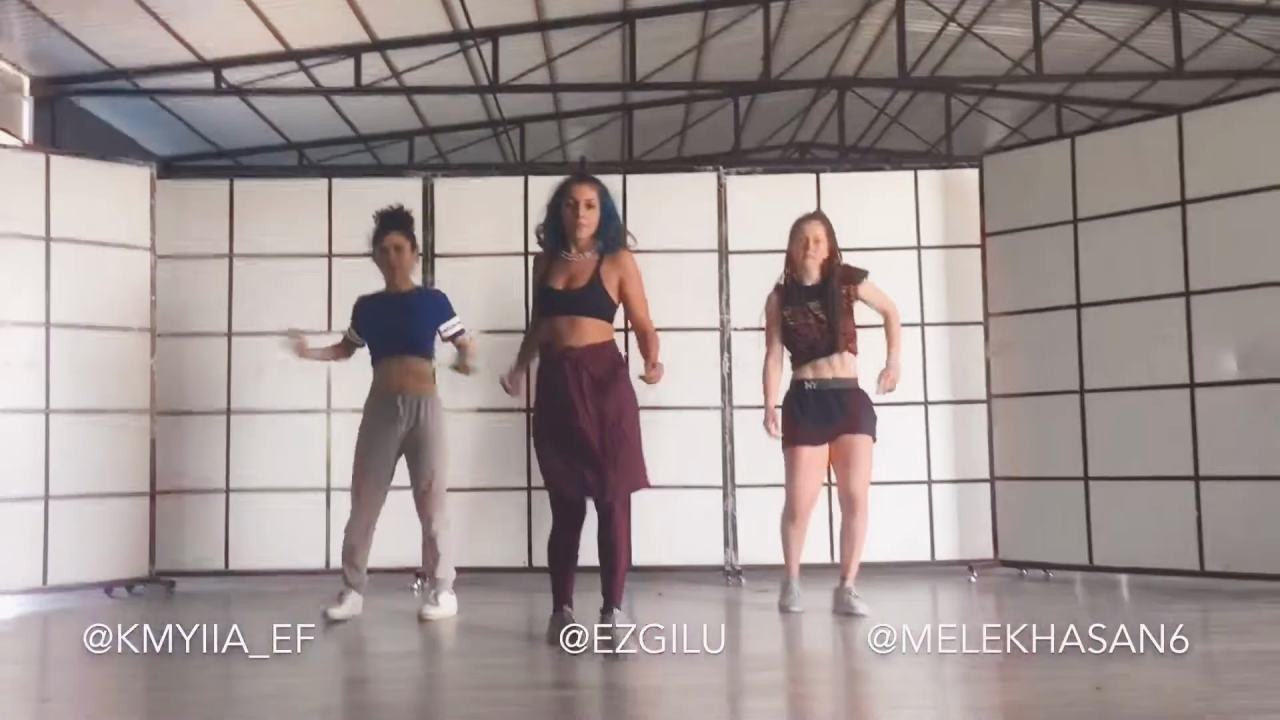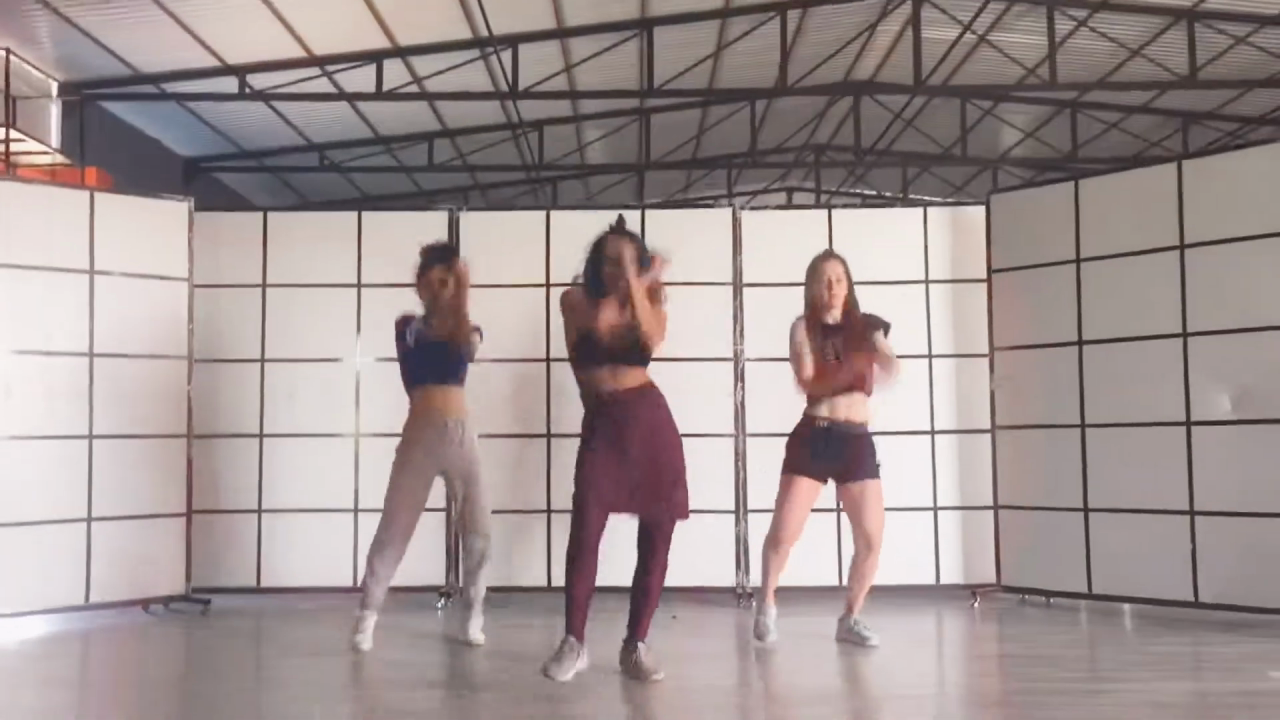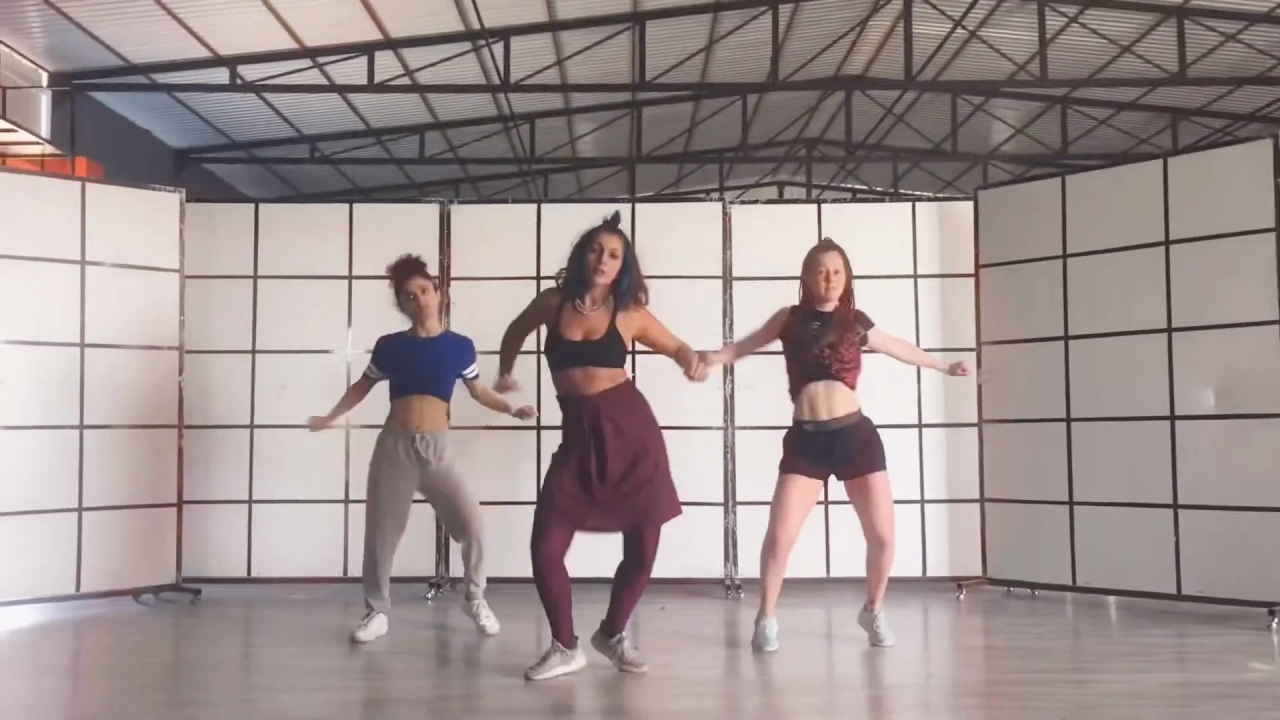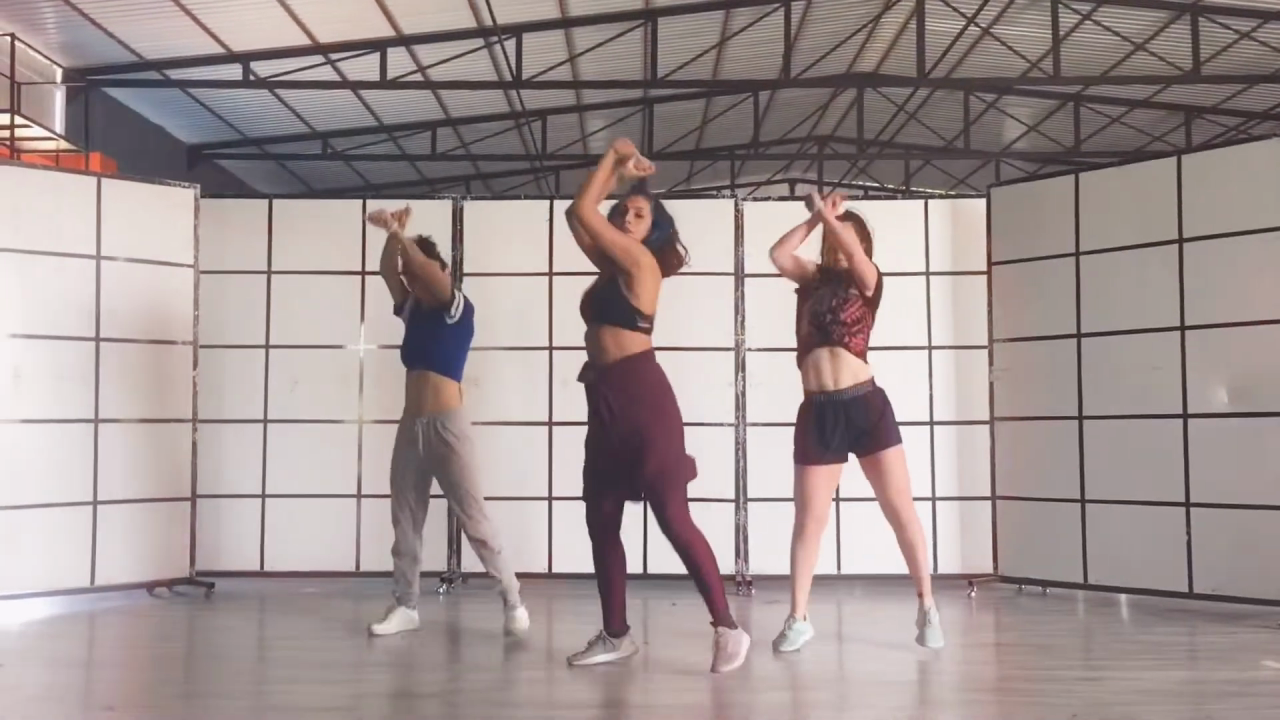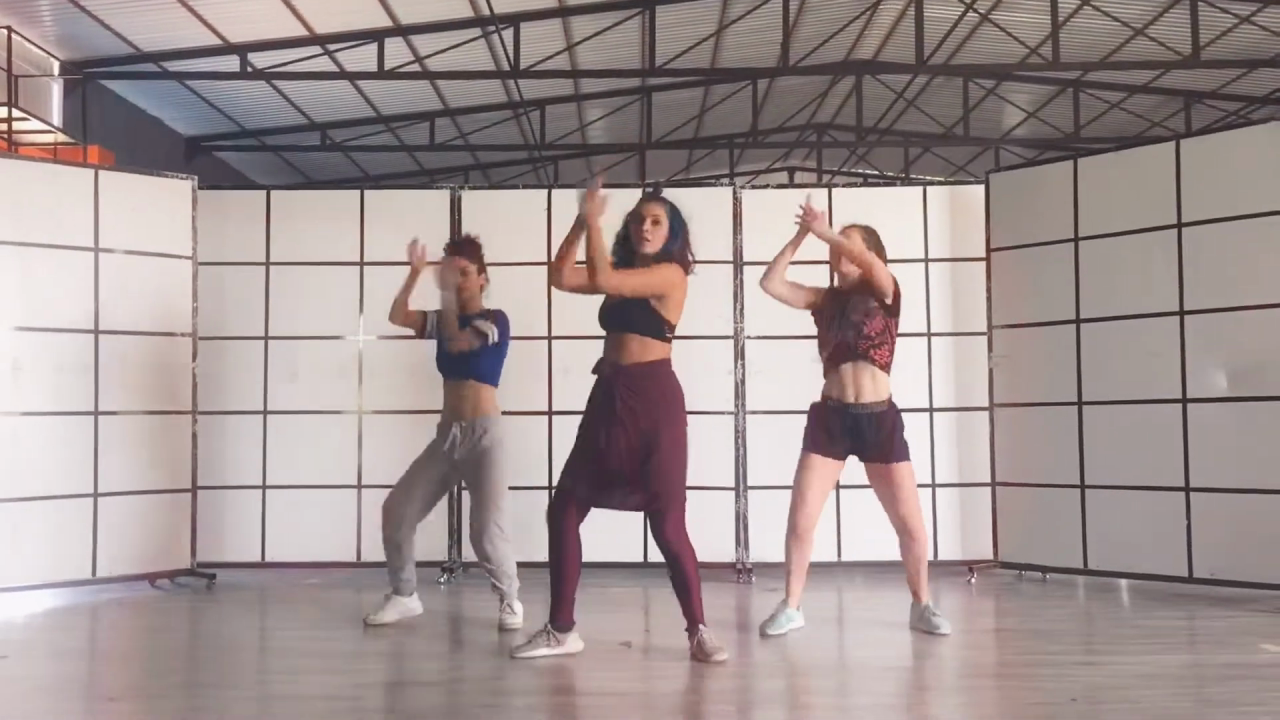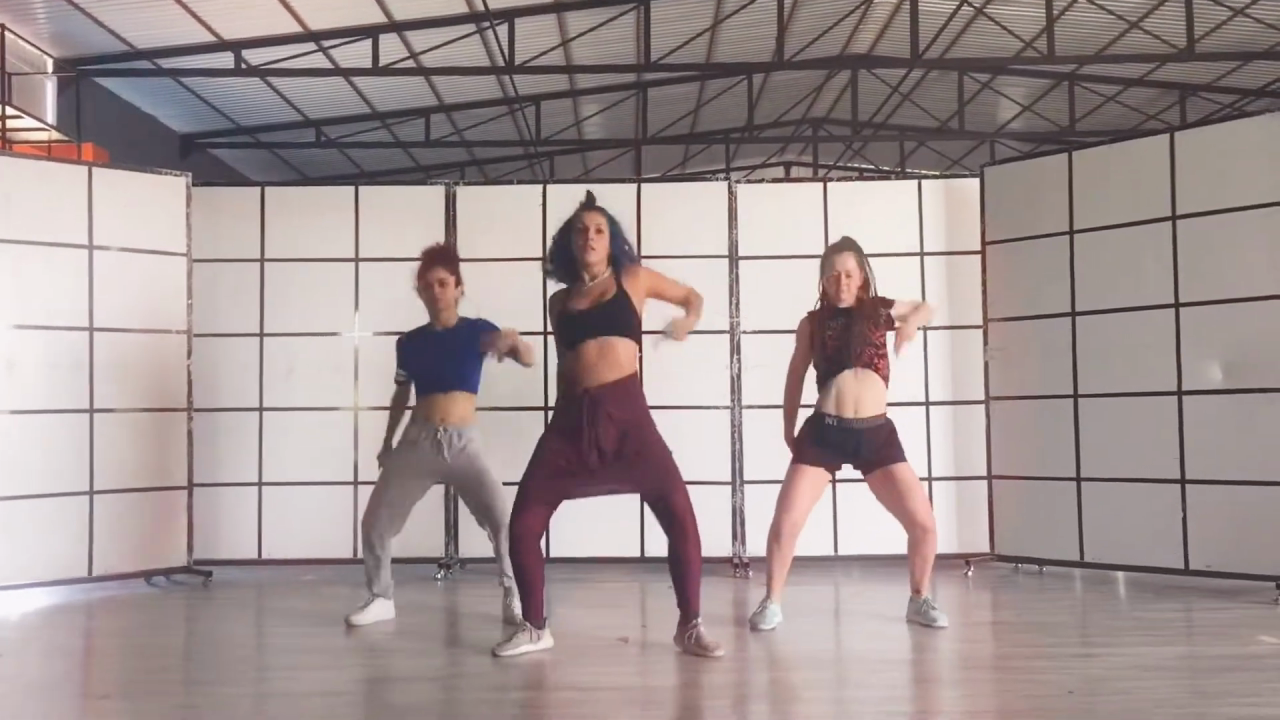
dt=0.7s
person 1, frame 1
left shoulder: (618, 263)
right shoulder: (544, 263)
left elbow: (645, 327)
left wrist: (652, 361)
right wrist: (518, 368)
left hip: (605, 380)
right hip: (555, 384)
left knee: (612, 497)
right knee: (567, 504)
left ankle: (613, 612)
right ankle: (562, 609)
person 1, frame 2
left shoulder: (652, 308)
right shoulder: (576, 302)
left elbow: (649, 338)
right elbow: (594, 332)
left wrist: (639, 293)
right wrist: (624, 283)
left hip: (650, 423)
right hip: (603, 427)
left knee: (656, 541)
right knee: (585, 527)
left ankle: (635, 646)
right ankle: (574, 642)
person 1, frame 3
left shoulder: (631, 314)
right shoulder: (553, 303)
left elbow: (677, 347)
right elbow: (516, 330)
left wrist: (693, 362)
right wrist: (503, 371)
left hip: (630, 429)
right hip: (579, 437)
left knee: (643, 545)
right knee: (546, 547)
left ankle: (611, 634)
right ankle: (566, 646)
person 1, frame 4
left shoulder: (641, 262)
right shoulder: (612, 265)
left elbow: (583, 213)
right elbow: (579, 218)
left wrist: (614, 160)
right wrist: (617, 163)
left hip: (641, 396)
right hip: (606, 404)
left knee: (673, 519)
right knee: (602, 526)
left ankle: (727, 628)
right ankle: (615, 634)
person 1, frame 5
left shoulder: (671, 275)
right shoulder: (622, 273)
left elbow: (604, 278)
right elbow: (562, 277)
left wrist: (596, 222)
right wrist: (582, 222)
left hip: (653, 404)
right hip: (606, 406)
left knee: (667, 527)
right knee: (564, 513)
left ankle: (699, 631)
right ankle: (562, 629)
person 1, frame 6
left shoulder: (633, 277)
right shoulder: (559, 300)
left elbow: (692, 297)
left wrist: (686, 319)
left hip: (627, 417)
right hip: (570, 420)
left knee: (682, 523)
right knee: (522, 527)
left ankle: (690, 625)
right ankle: (534, 626)
person 2, frame 1
left shoulder: (846, 280)
right shoulder: (778, 298)
left elbow: (890, 312)
right elbow: (773, 358)
left wrist: (893, 364)
right wrist: (770, 405)
left hip: (849, 398)
right hip: (804, 401)
left knee: (856, 498)
right knee: (799, 503)
left ankle: (846, 588)
right ankle: (791, 581)
person 2, frame 2
left shoulder: (866, 327)
right shoulder: (803, 327)
left elbow: (888, 365)
right elbow: (807, 382)
left wrist: (882, 360)
right wrist: (848, 370)
left hip: (855, 443)
right hip: (813, 438)
left knee: (871, 537)
right knee: (783, 533)
left ankle: (850, 619)
right ankle: (767, 606)
person 2, frame 3
left shoulder: (857, 324)
right shoulder: (790, 318)
left elbow: (901, 348)
right elbow: (746, 344)
left wrist: (943, 367)
right wrist: (714, 358)
left hip: (855, 435)
right hip: (806, 439)
left knee: (883, 535)
right knee: (779, 536)
left ankle: (872, 610)
right ankle: (766, 617)
person 2, frame 4
left shoulder: (867, 281)
right shoulder: (811, 278)
left elbow: (856, 257)
right elbow: (778, 255)
left wrist: (830, 215)
right wrist: (815, 218)
left hip: (865, 404)
right hip: (819, 410)
left knee: (901, 511)
right knee: (809, 518)
left ankle: (927, 608)
right ankle: (798, 618)
person 2, frame 5
left shoulder: (885, 293)
right shoulder: (824, 299)
left elbow: (872, 266)
right elbow: (769, 285)
left wrist: (827, 232)
right wrist: (799, 236)
left hip: (881, 419)
right hip: (831, 419)
left knee: (910, 522)
right knee: (801, 519)
left ankle: (921, 606)
right ankle: (789, 607)
person 2, frame 6
left shoulder: (879, 310)
right shoulder: (812, 323)
left elbow: (924, 308)
right elbow: (794, 379)
left wrist: (910, 323)
right wrist: (789, 433)
left hip: (877, 434)
right hip: (825, 433)
left knee: (923, 523)
right knee: (785, 523)
left ankle: (920, 600)
right ankle: (771, 602)
person 3, frame 1
left shoulder: (434, 301)
right shoulder: (368, 307)
left elbow: (466, 346)
right elbow: (346, 349)
left wrist: (465, 362)
right wrist: (310, 352)
left hip: (424, 407)
right hip: (380, 408)
left knee: (431, 501)
right knee: (364, 502)
left ankle: (442, 590)
right ankle: (352, 591)
person 3, frame 2
left shoulder: (466, 329)
right shoulder: (408, 327)
left elbow: (468, 346)
right elbow: (442, 326)
left wrist: (461, 286)
left hip: (461, 435)
right hip: (421, 436)
left knee: (478, 528)
right knee: (395, 526)
left ankle: (472, 613)
right ankle: (369, 612)
person 3, frame 3
left shoulder: (460, 346)
right shoulder: (390, 346)
left elbow: (478, 391)
right elbow: (362, 385)
left wrist: (513, 408)
right wrist: (332, 414)
left hip: (437, 451)
right hip: (393, 448)
left knee: (472, 525)
right knee: (380, 539)
left ankle: (476, 602)
right ankle: (377, 613)
person 3, frame 4
left shoulder: (459, 310)
right shoulder: (412, 312)
left elbow: (433, 276)
right elbow: (388, 271)
left wrist: (399, 234)
right wrist: (394, 234)
left hip: (447, 426)
right hip: (411, 427)
left knee: (474, 520)
right knee: (405, 522)
left ankle: (513, 603)
right ankle: (405, 607)
person 3, frame 5
left shoulder: (495, 320)
right shoulder: (444, 317)
left elbow: (456, 343)
right elbow: (398, 317)
left wrist: (447, 297)
right wrist: (415, 272)
left hip: (484, 438)
right hip: (446, 437)
left knee: (487, 528)
right knee: (397, 509)
left ankle: (510, 600)
right ankle: (404, 595)
person 3, frame 6
left shoulder: (478, 331)
right shoulder: (410, 342)
left elbow: (528, 359)
left wrist: (511, 341)
right wrist: (388, 442)
left hip: (463, 444)
right hip: (416, 442)
left knee: (503, 520)
right knee: (376, 522)
left ankle: (514, 597)
right ankle: (380, 598)
